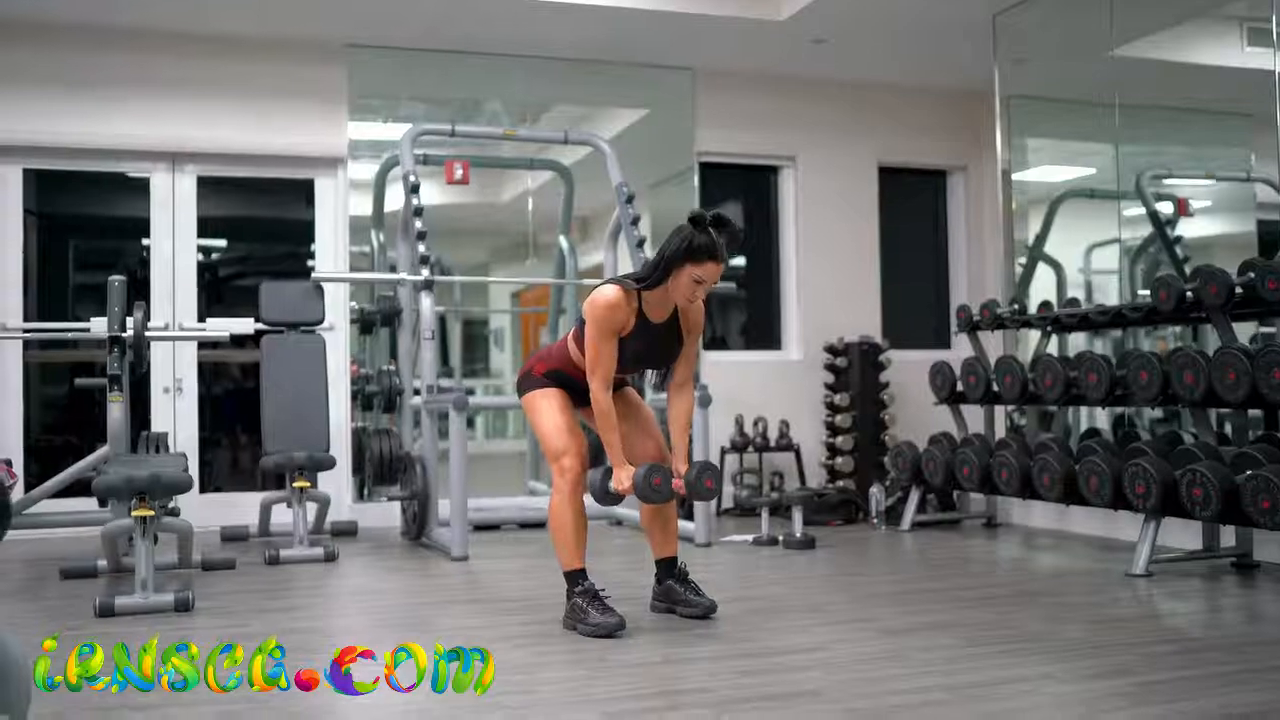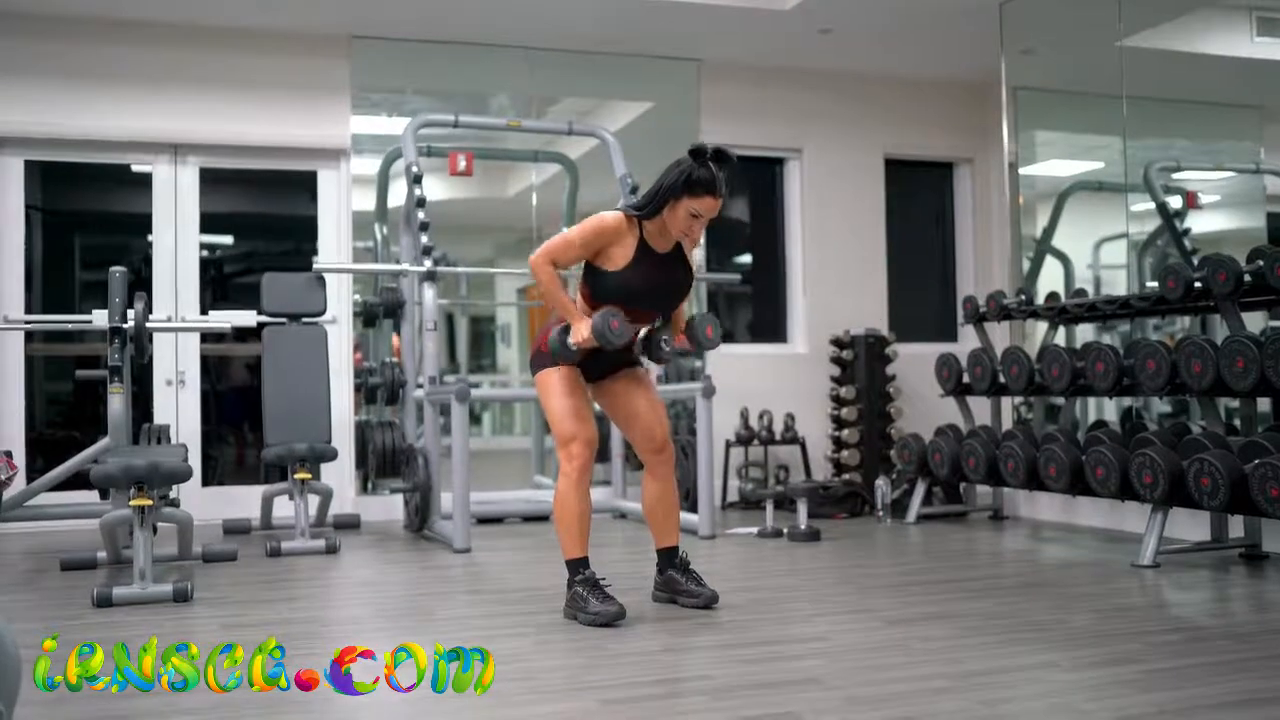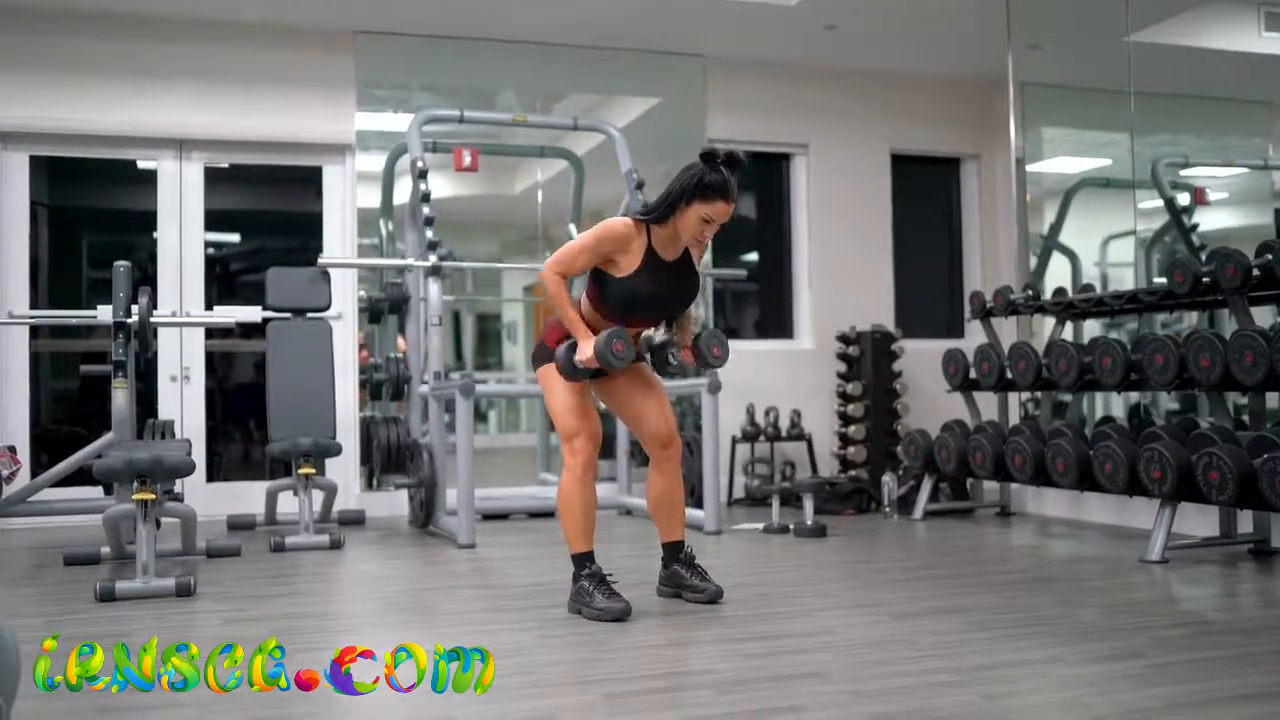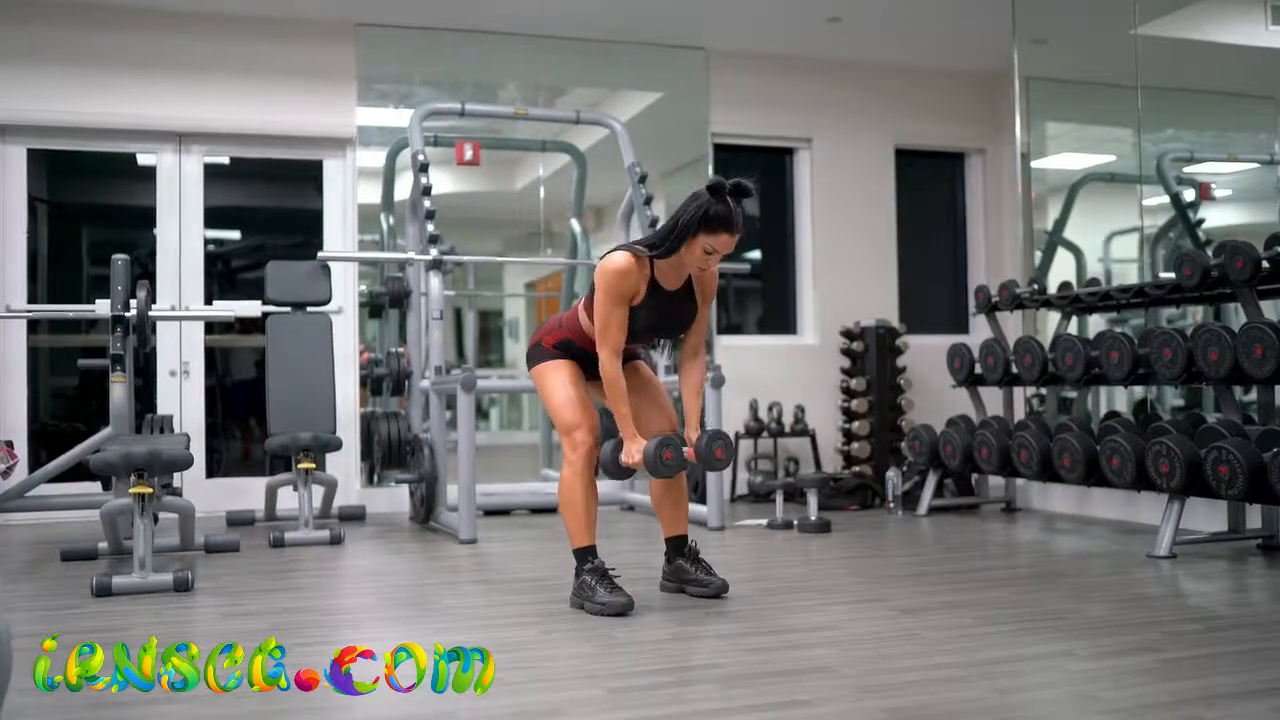
dt=0.5s
person 1, frame 1
left shoulder: (691, 312)
right shoulder: (611, 301)
left elbow: (681, 388)
right elbow: (597, 389)
left wrist: (681, 460)
right wrist: (619, 465)
left hip: (607, 384)
right hip: (551, 377)
left knee: (659, 467)
right knee: (571, 466)
left ankle: (668, 581)
right ankle: (578, 596)
person 1, frame 2
left shoulder: (688, 239)
right shoulder: (612, 227)
right elbow: (541, 263)
left wrist: (680, 326)
right wrist: (577, 320)
left hip: (619, 353)
right hip: (566, 349)
left knee: (660, 450)
right knee: (579, 450)
left ankle: (669, 570)
right ankle: (579, 583)
person 1, frame 3
left shoulder: (694, 246)
right shoulder: (620, 233)
right elbow: (551, 273)
left wrist: (685, 340)
right wrist: (584, 339)
right hip: (566, 345)
left knee: (666, 443)
right knee: (583, 444)
left ankle: (675, 564)
right ankle: (584, 579)
person 1, frame 4
left shoulder: (705, 278)
right shoulder: (622, 267)
left elbow: (693, 355)
right elbow: (607, 356)
left wrist: (694, 428)
right wrist: (629, 435)
left hip: (620, 354)
right hip: (562, 349)
left knee: (670, 440)
right knee: (583, 440)
left ankle: (678, 559)
right ankle: (587, 574)
